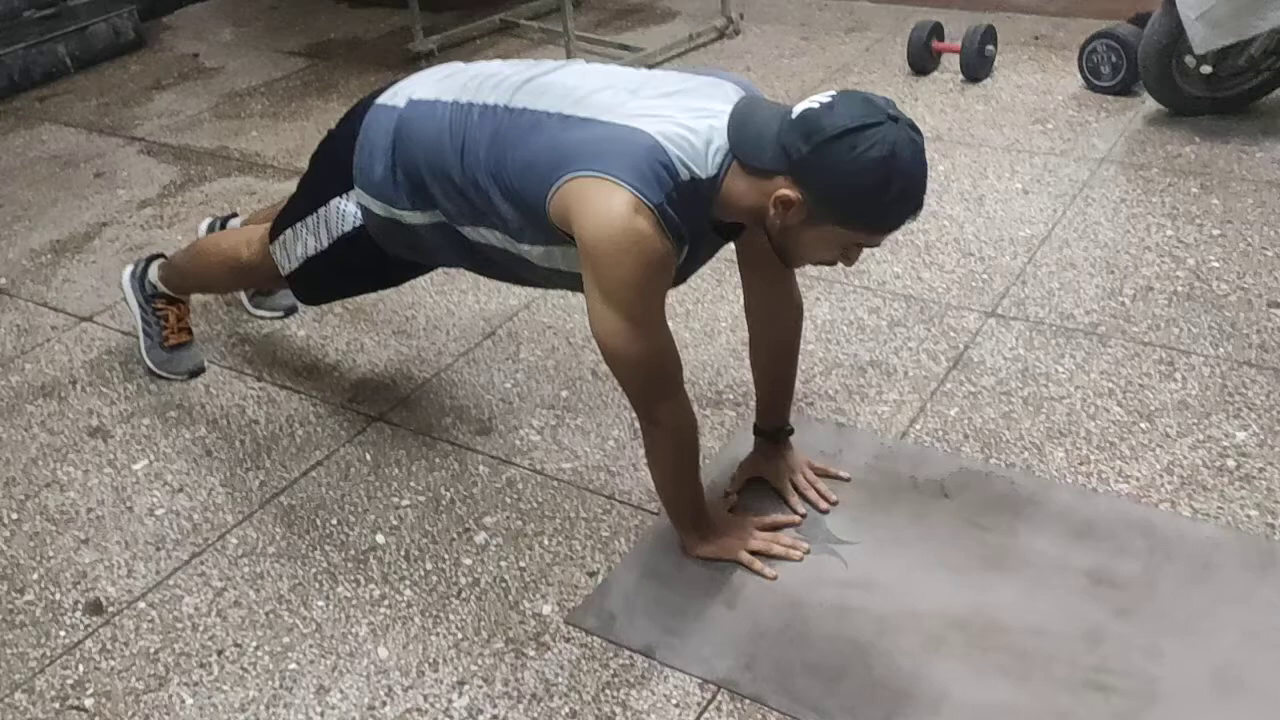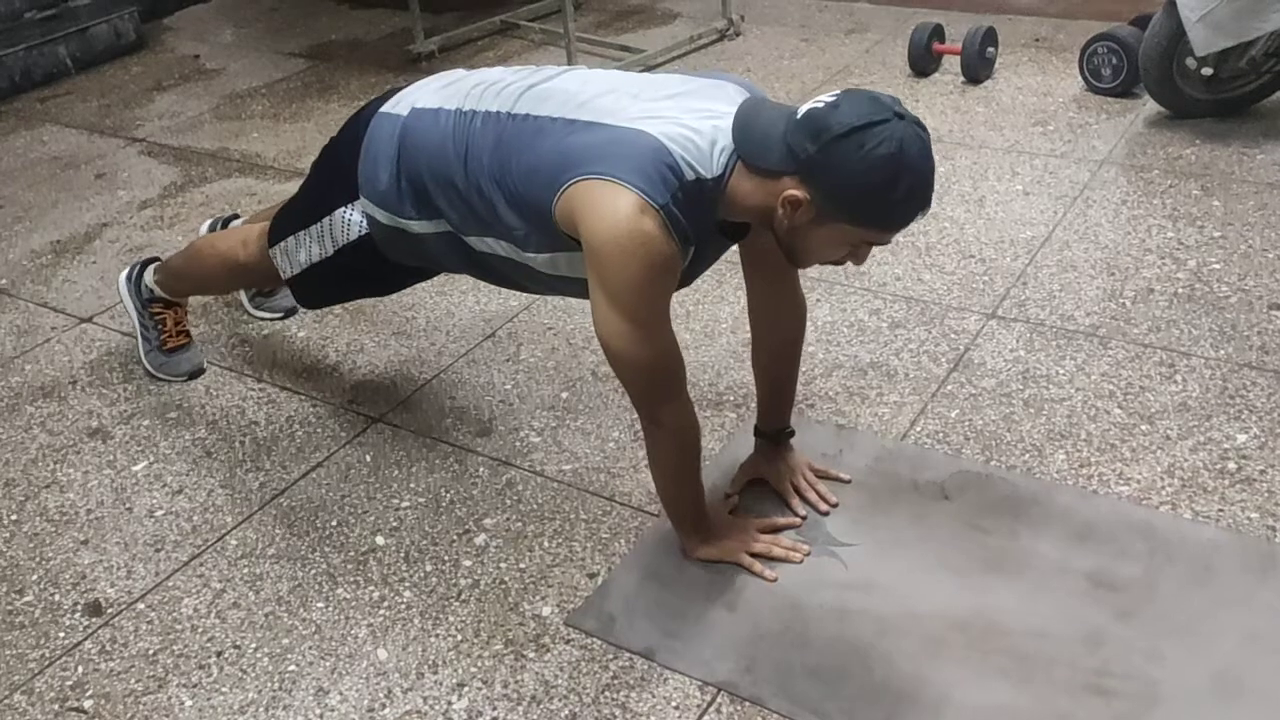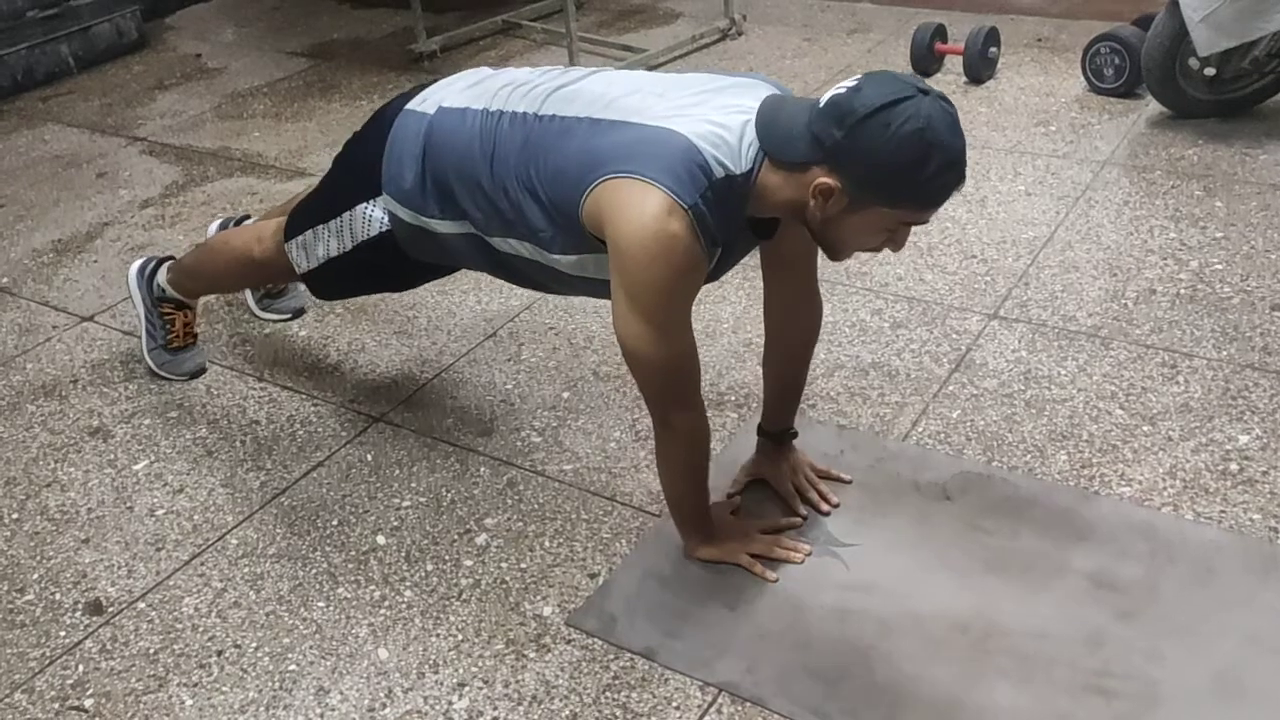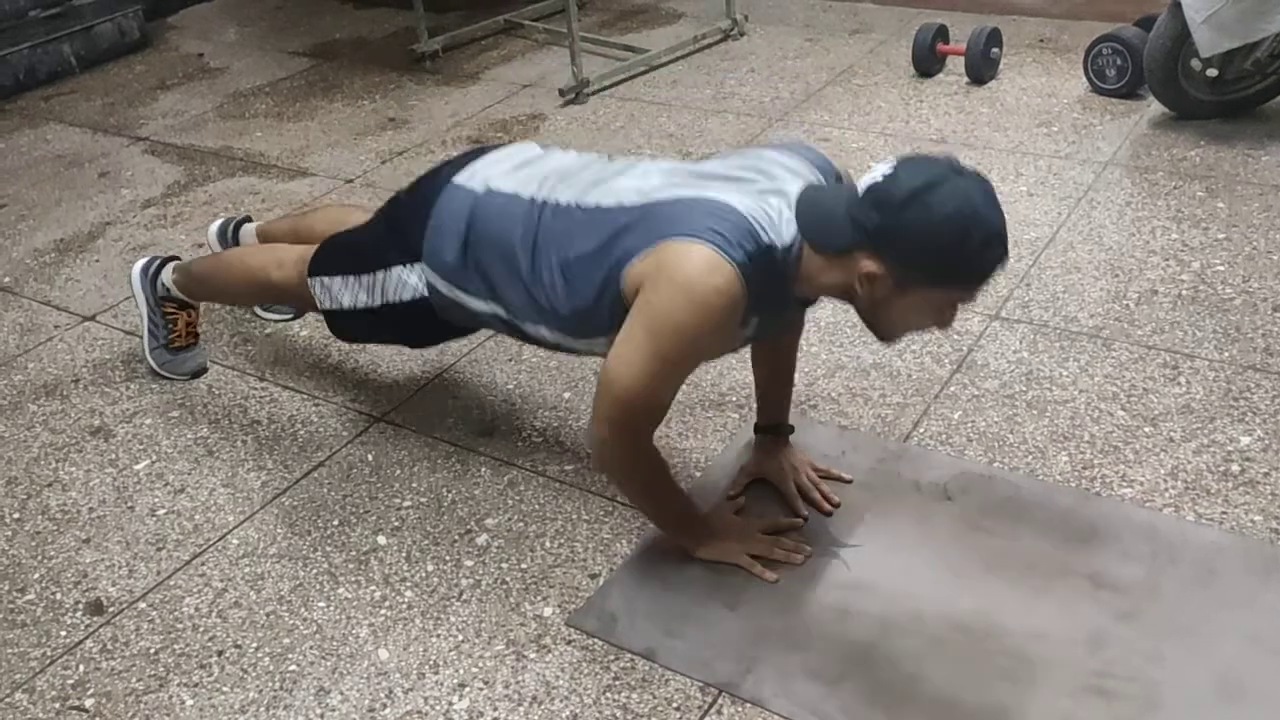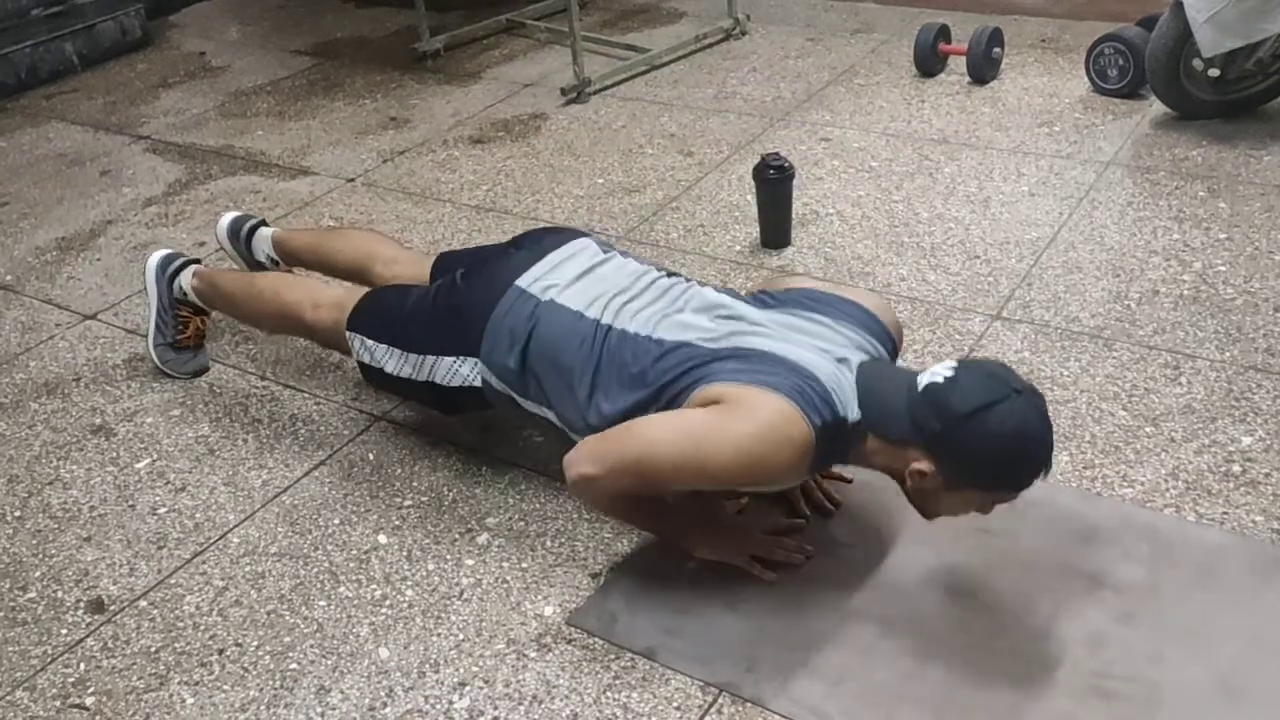
dt=0.4s
person 1, frame 1
left shoulder: (767, 136)
right shoulder: (627, 217)
left elbow: (774, 297)
right elbow: (658, 404)
left wrist: (774, 441)
right wrist: (700, 530)
left hip: (464, 118)
right hip: (396, 157)
left knee: (303, 233)
right knee: (275, 259)
left ankle: (240, 226)
right ankle: (157, 282)
person 1, frame 2
left shoulder: (772, 139)
right shoulder: (634, 219)
left elbow: (778, 300)
right elbow: (662, 407)
left wrist: (774, 442)
right wrist: (699, 532)
left hip: (466, 126)
right hip: (401, 164)
left knee: (303, 238)
right knee: (272, 260)
left ankle: (238, 226)
right ankle: (154, 285)
person 1, frame 3
left shoulder: (796, 137)
right shoulder: (661, 220)
left elbow: (794, 301)
right elbow: (674, 409)
left wrist: (777, 442)
right wrist: (703, 533)
left hip: (491, 121)
right hip: (422, 163)
left knee: (320, 226)
right knee: (288, 251)
left ankle: (242, 232)
right ankle: (166, 283)
person 1, frame 4
left shoulder: (825, 187)
right shoulder: (708, 284)
left elbow: (778, 295)
right elbow: (613, 435)
left wrist: (773, 437)
right wrist: (697, 532)
left hip: (524, 184)
right hip: (458, 244)
left knee: (367, 232)
right knee: (308, 276)
left ankle: (251, 229)
right ankle: (172, 280)
person 1, frame 5
left shoulder: (872, 326)
right shoulder: (778, 437)
right elbow: (591, 468)
right wrist: (702, 532)
left hip: (578, 268)
right hip: (512, 335)
left knee: (406, 273)
right knee: (336, 317)
left ankle: (262, 236)
right ankle: (188, 280)
